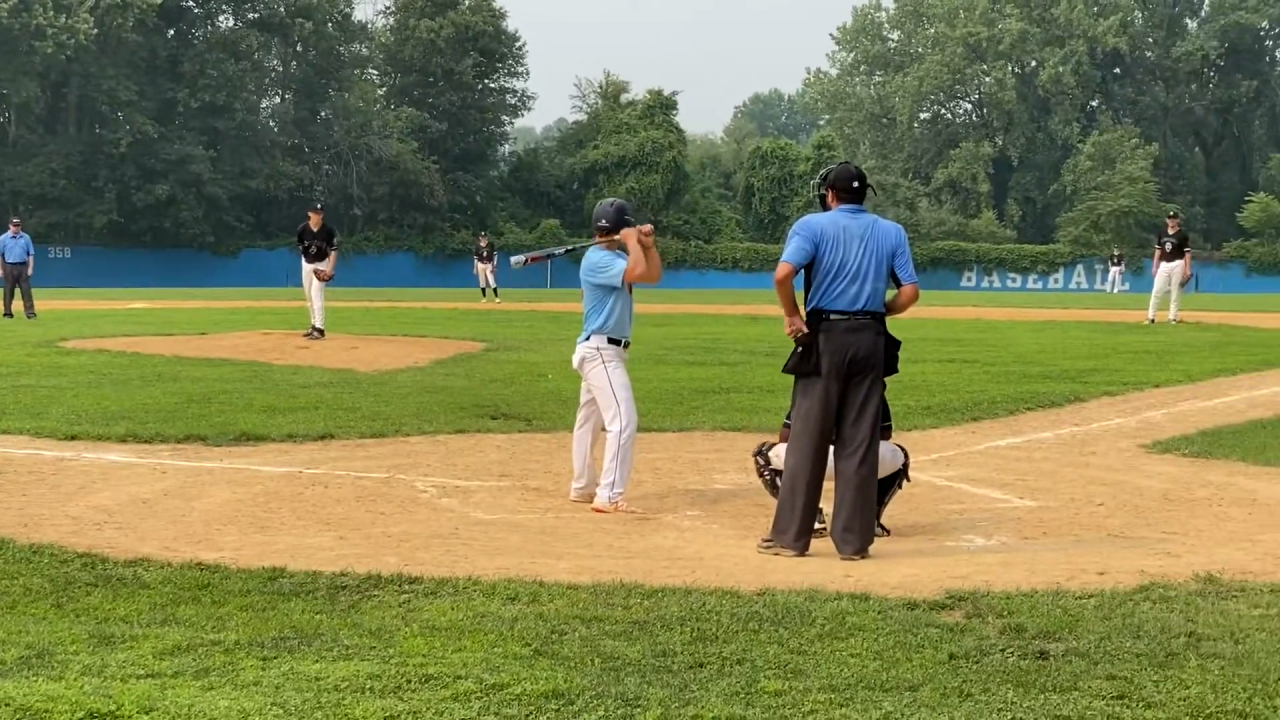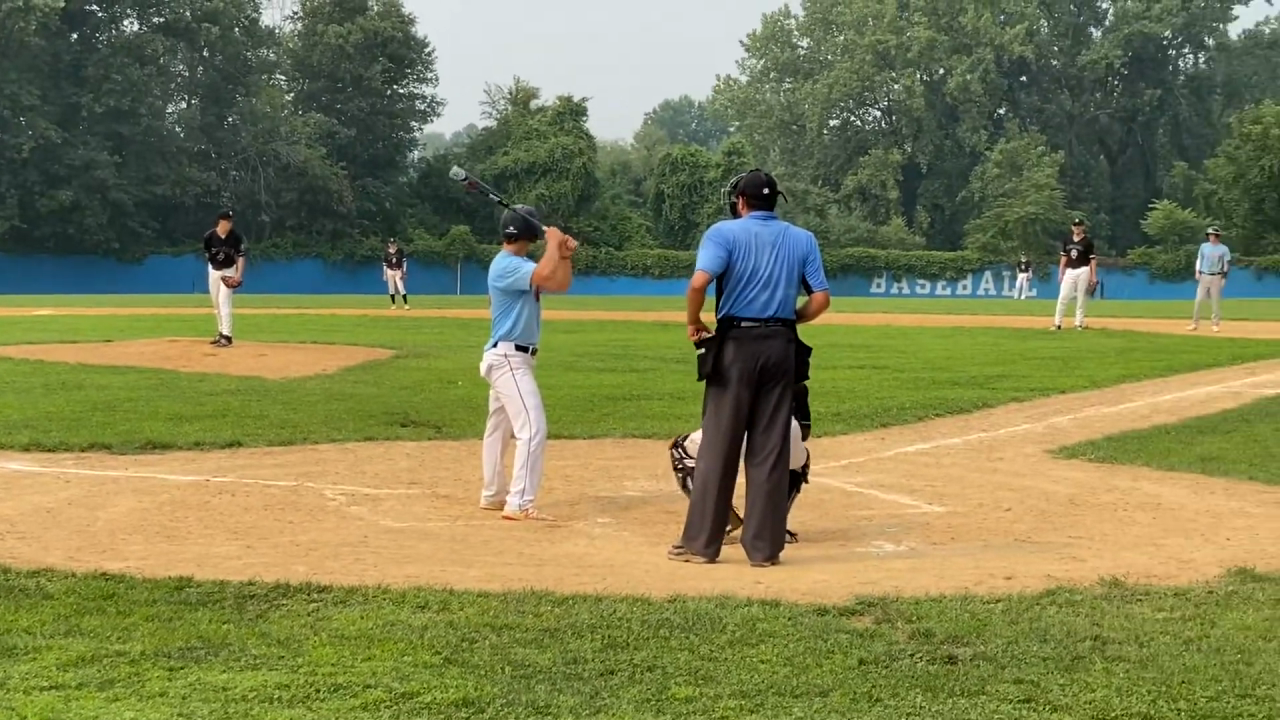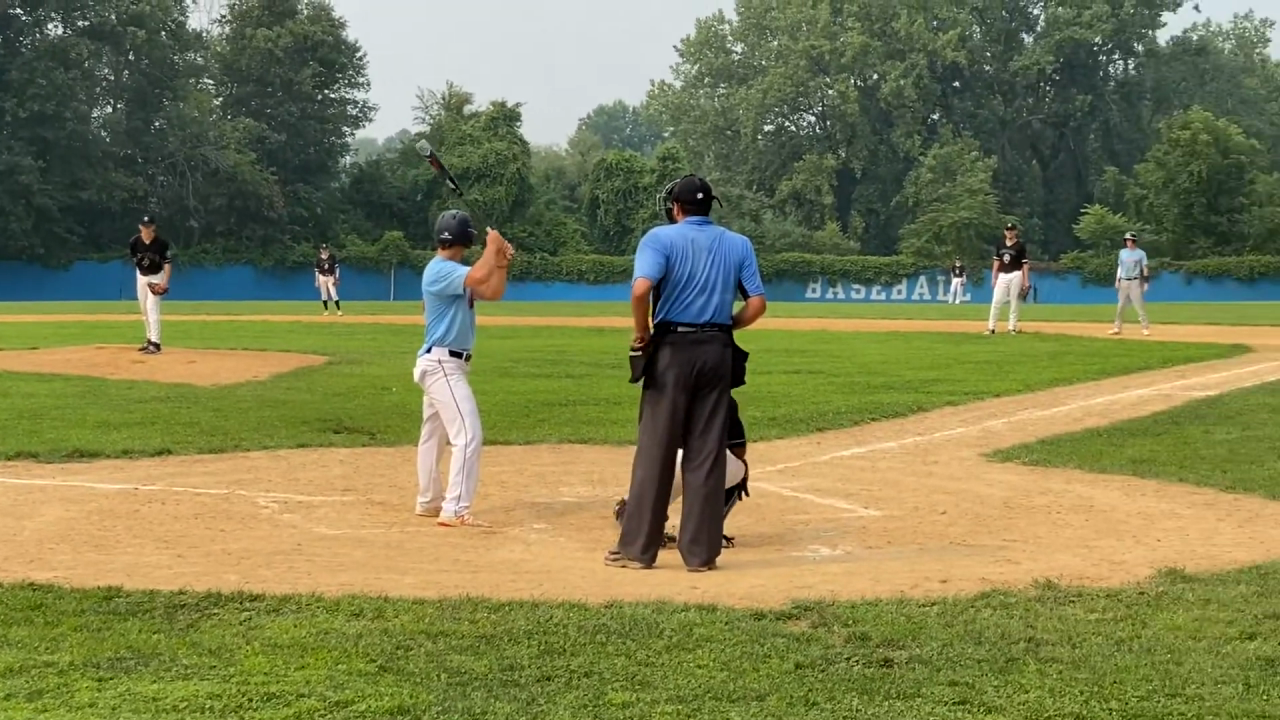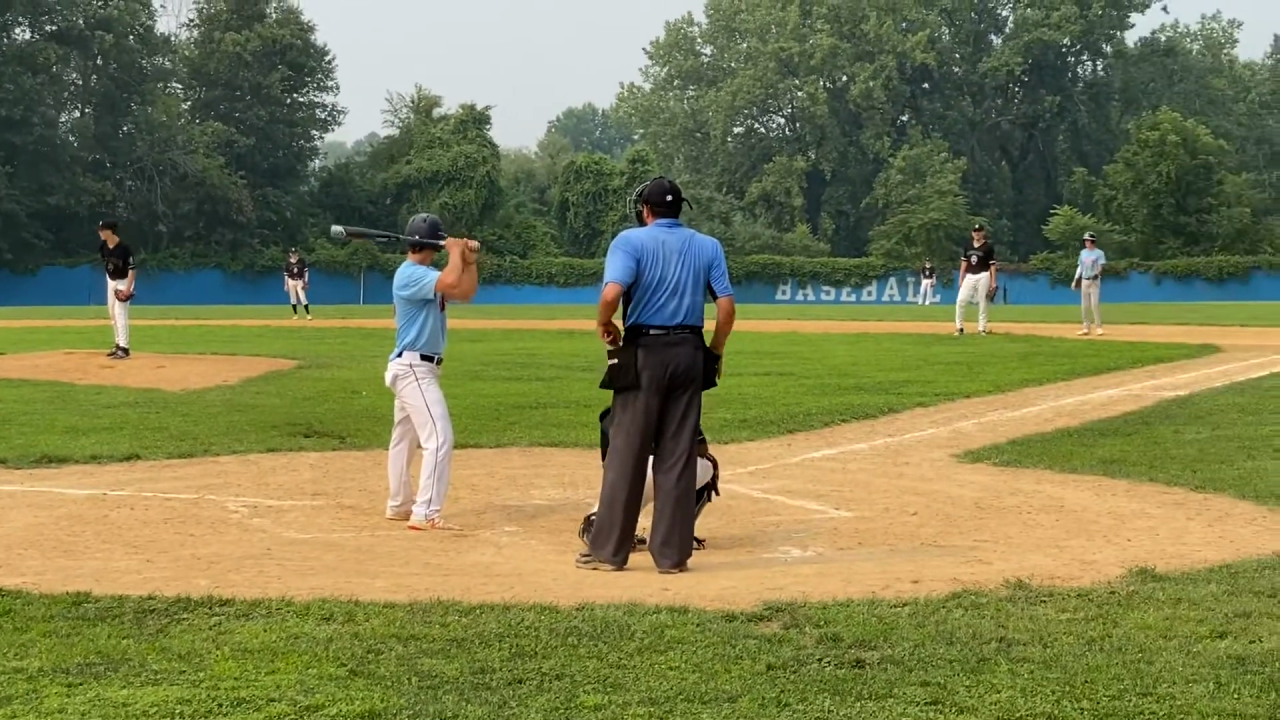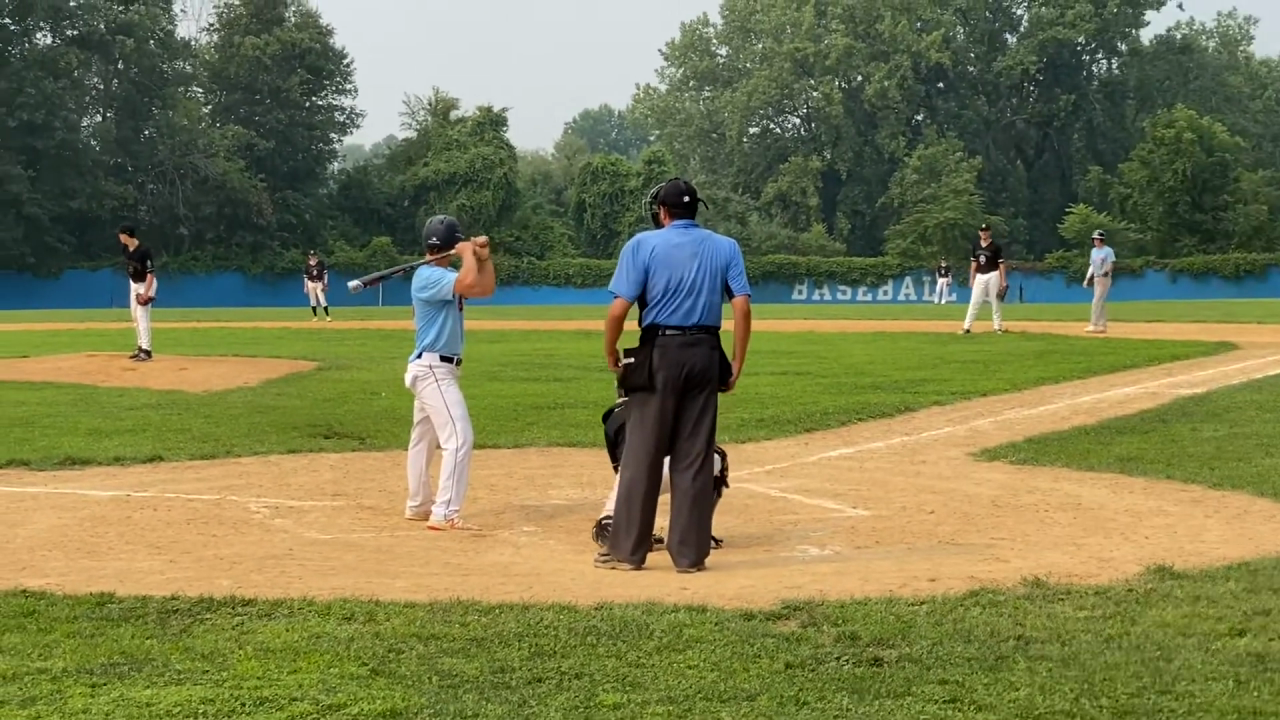
dt=0.3s
person 1, frame 1
left shoulder: (812, 225)
right shoulder: (893, 232)
left elbow: (783, 274)
right elbow: (910, 292)
left wrist: (791, 315)
left hip: (826, 336)
right hip: (870, 339)
left knee: (808, 438)
right knee: (860, 441)
left ankle: (790, 535)
right ankle: (854, 539)
person 1, frame 2
left shoulder: (724, 231)
right shoulder: (803, 239)
left elbow: (699, 282)
right elbow: (820, 299)
left wrist: (693, 321)
left hip: (736, 344)
right hip: (781, 346)
left knee: (718, 445)
right knee: (771, 449)
left ankle: (701, 542)
right ankle: (764, 546)
person 1, frame 3
left shoulder: (660, 237)
right shoulder: (739, 244)
left elbow: (641, 289)
right elbow: (756, 304)
left wrist: (641, 331)
left hip: (672, 349)
right hip: (717, 352)
left knee: (655, 450)
right knee: (707, 454)
left ankle: (637, 548)
right ankle: (701, 551)
person 1, frame 4
left shoulder: (631, 240)
right shoulder: (709, 246)
left elbow: (611, 294)
right elbow: (726, 307)
left wrist: (603, 325)
right wrist: (714, 351)
left hip: (644, 352)
right hip: (689, 353)
left knee: (626, 454)
right knee: (678, 456)
left ankle: (609, 551)
right ankle: (672, 553)
person 1, frame 5
left shoulder: (643, 244)
right shoulder: (726, 247)
left elbow: (618, 309)
right elbow: (742, 307)
left wrist: (611, 352)
right wrist: (737, 361)
left hip: (659, 353)
right hip: (705, 354)
left knee: (642, 456)
right knee: (695, 457)
left ankle: (626, 550)
right ankle: (690, 553)
person 2, frame 1
left shoulder: (616, 257)
right shoulder: (597, 260)
left elbow: (653, 275)
right elbow: (638, 272)
left wrist: (647, 244)
right wrist: (633, 242)
left hip: (602, 350)
right hip: (601, 350)
left knee: (589, 420)
right knee: (624, 421)
left ankle: (583, 487)
right ankle: (609, 497)
person 2, frame 2
left shoulder: (521, 264)
right shoulder: (506, 265)
left elbow: (560, 284)
right elbow: (546, 273)
left wrist: (565, 255)
right wrist: (553, 243)
left hip: (510, 357)
right hip: (509, 358)
left knee: (499, 428)
right knee: (533, 429)
left ankle: (493, 495)
right ankle: (519, 504)
person 2, frame 3
left shoulder: (456, 271)
right shoulder: (440, 270)
left elbow: (492, 293)
right elbow: (480, 276)
left wrist: (501, 263)
right wrist: (492, 246)
left hip: (443, 363)
right hip: (442, 363)
left knee: (434, 434)
right knee: (468, 435)
left ankle: (429, 501)
right ankle: (454, 511)
person 2, frame 4
left shoulder: (425, 275)
right shoulder: (410, 275)
left elbow: (464, 292)
right elbow: (450, 282)
left wrist: (469, 260)
right wrist: (455, 251)
left hip: (414, 367)
right hip: (414, 367)
left knee: (404, 438)
right knee: (439, 439)
left ankle: (399, 505)
right ankle: (425, 514)
person 2, frame 5
left shoulder: (443, 276)
right shoulder: (428, 277)
left elbow: (485, 288)
right elbow: (469, 283)
left wrist: (483, 256)
right wrist: (468, 254)
left hip: (433, 368)
right hip: (434, 368)
left knee: (424, 439)
right knee: (459, 438)
left ankle: (418, 505)
right ankle: (444, 514)
